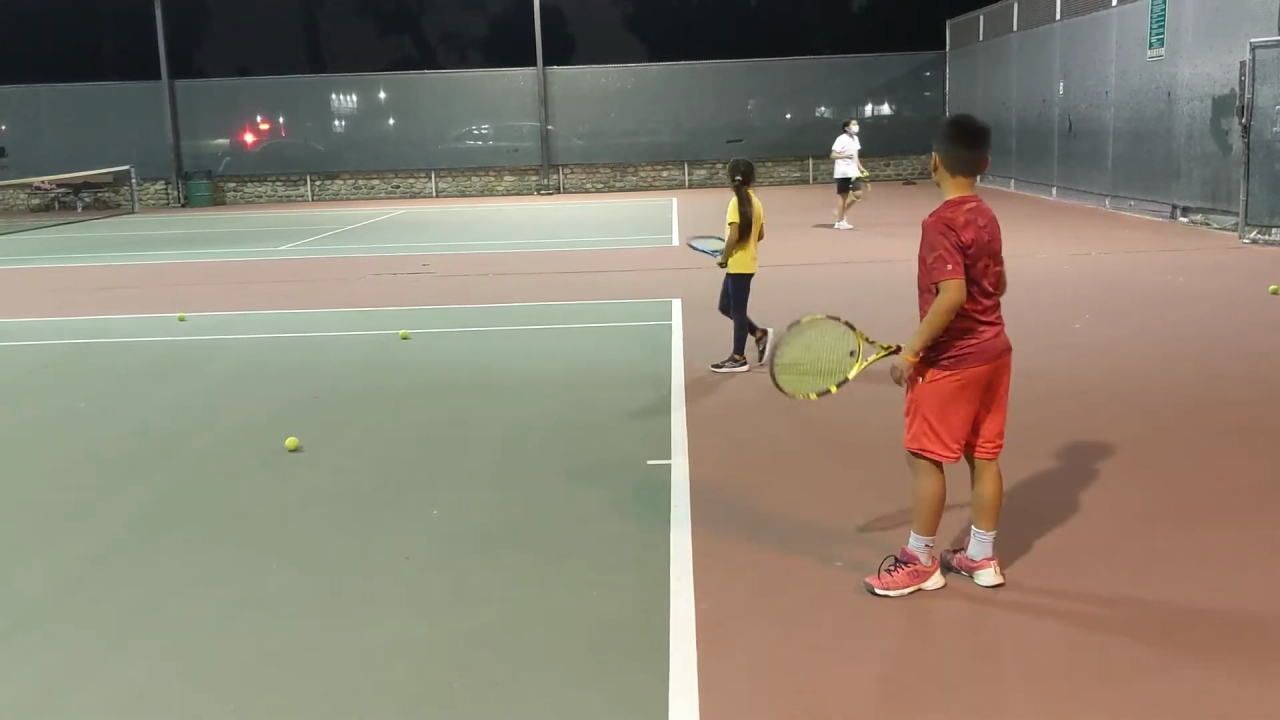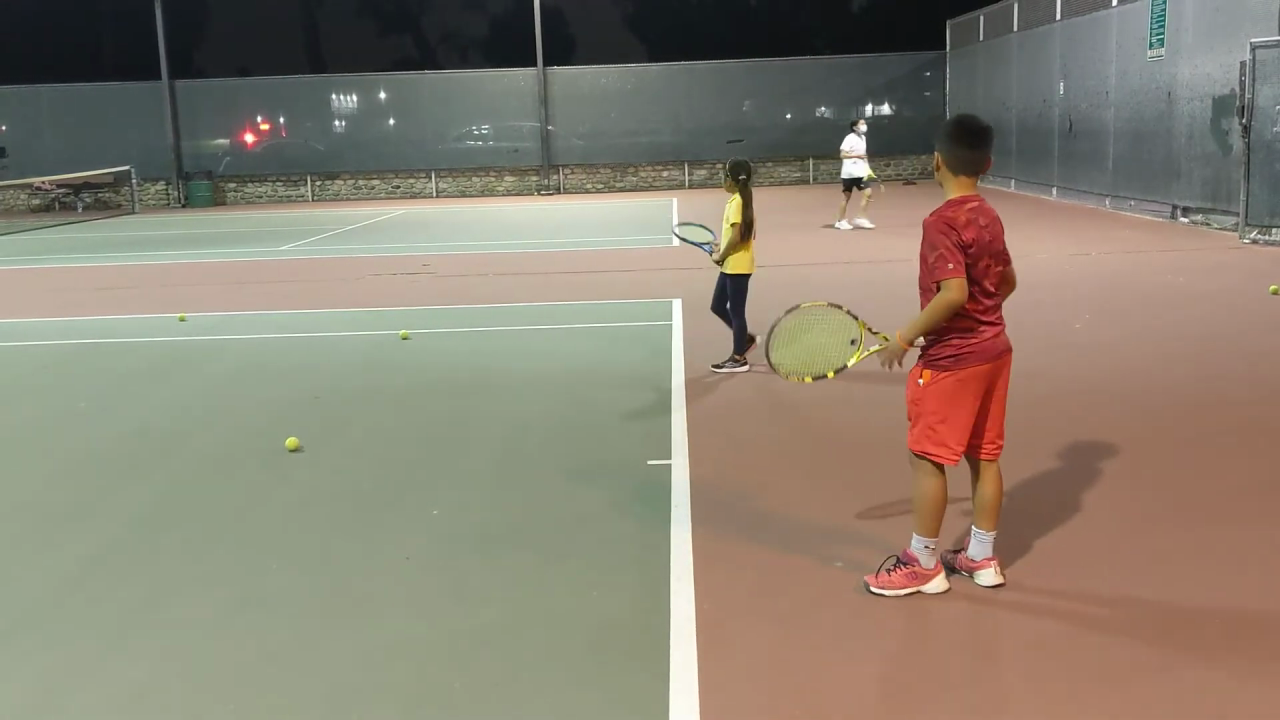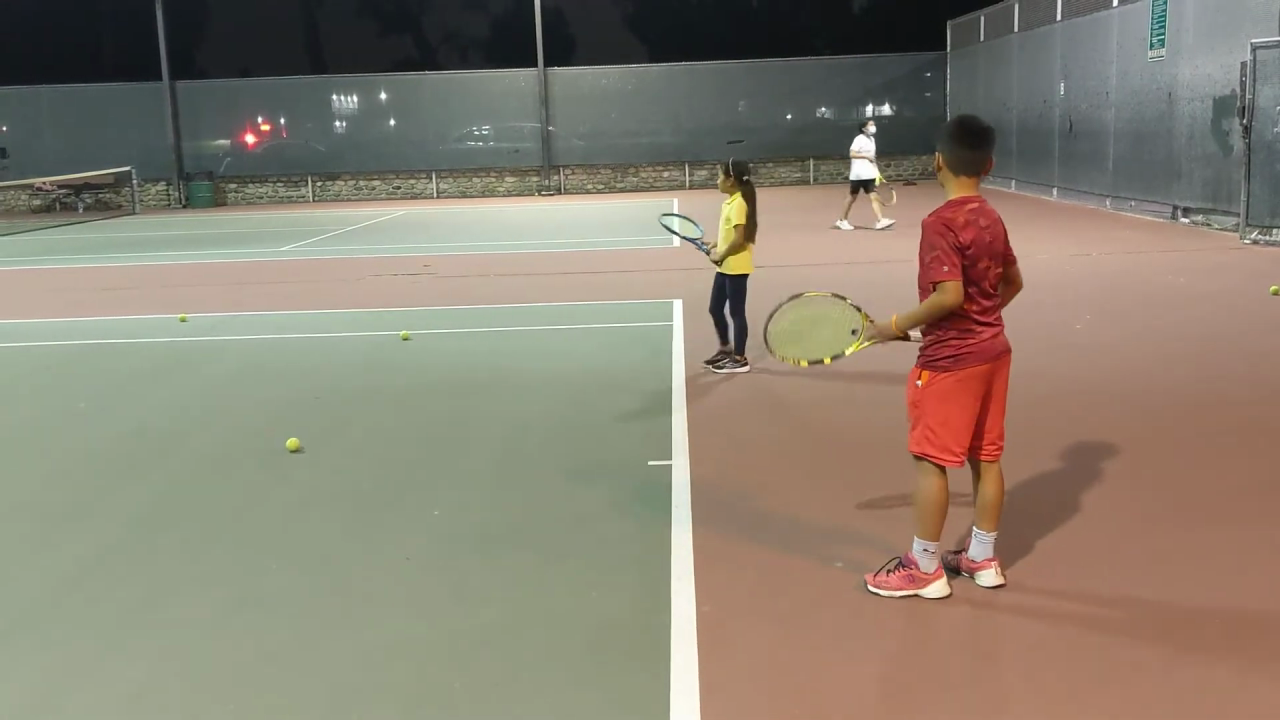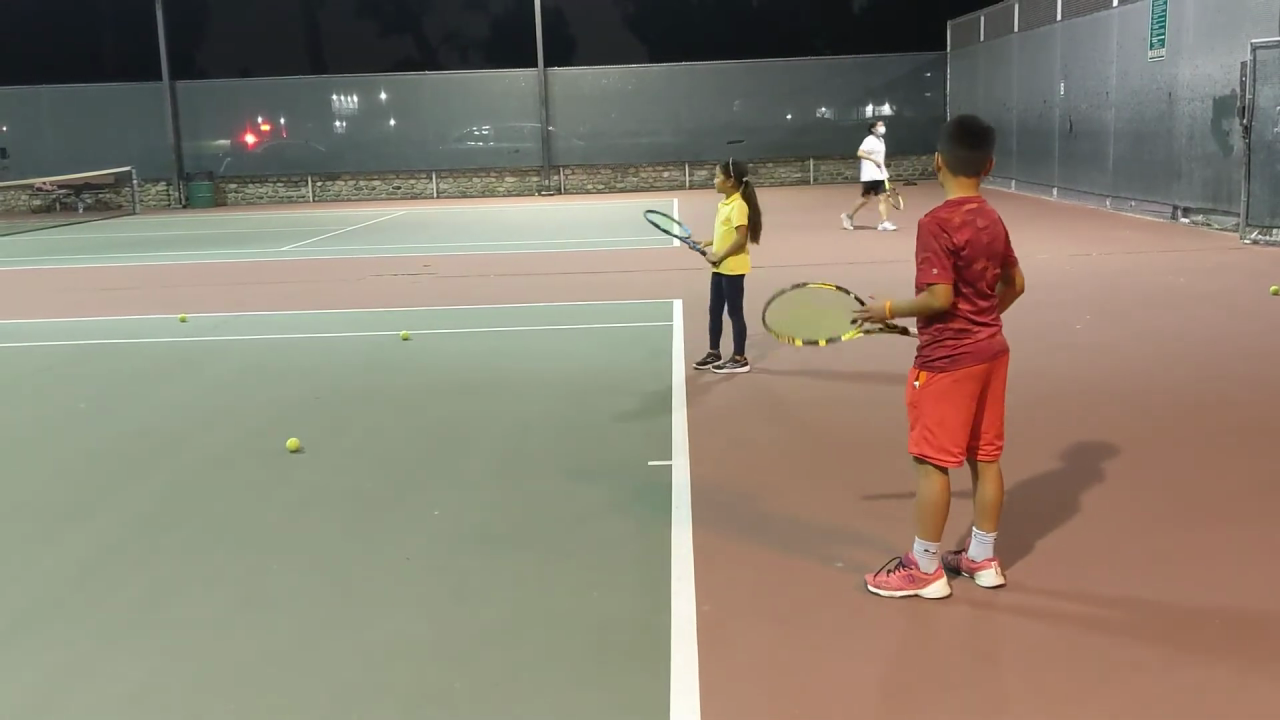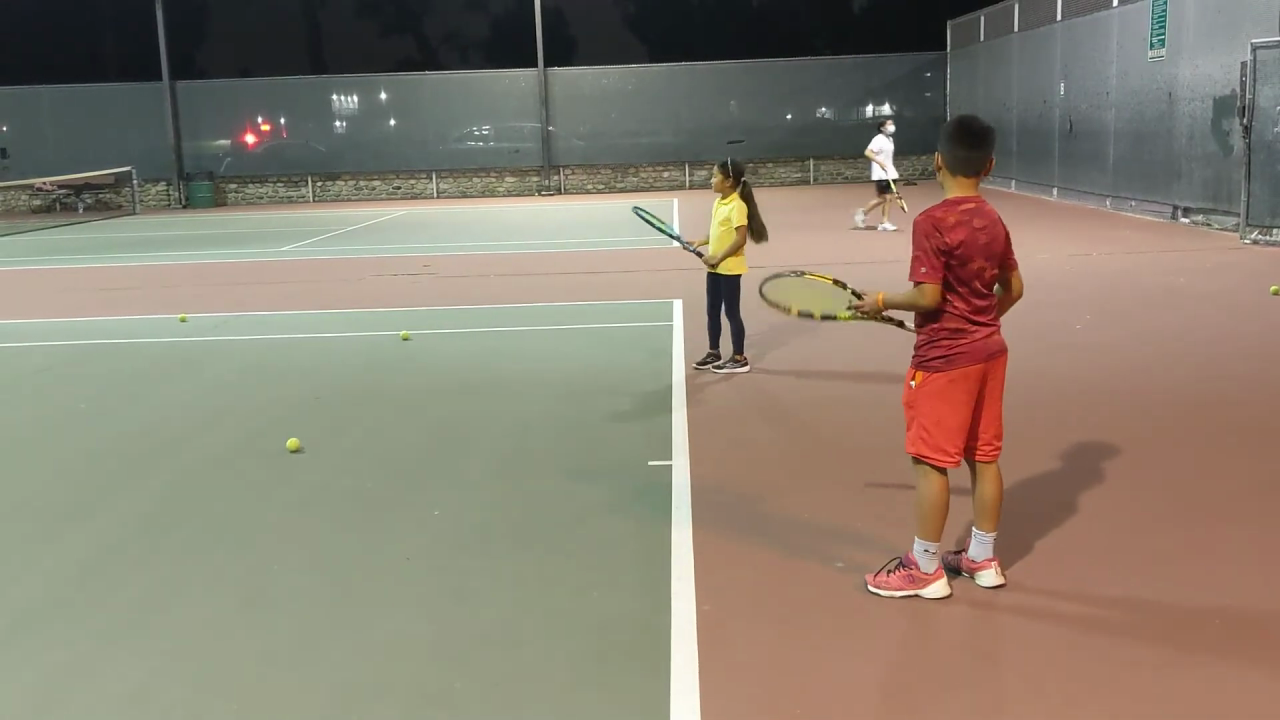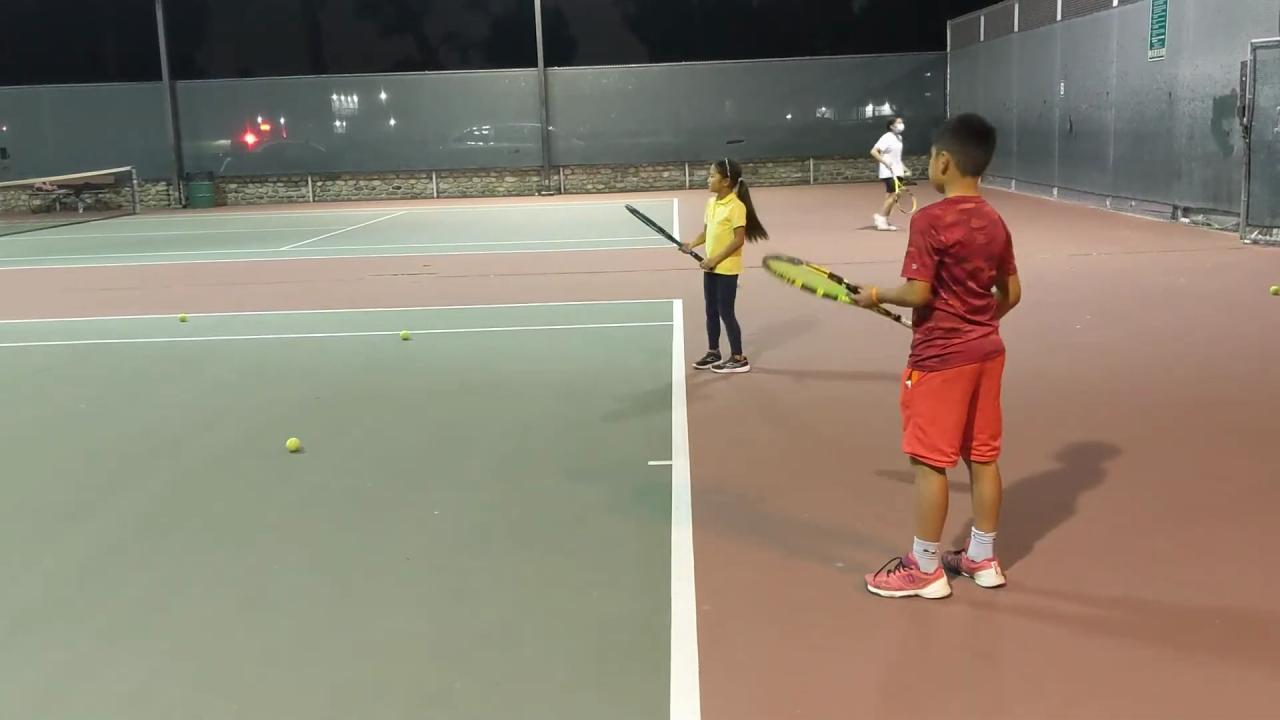
dt=0.1s
person 1, frame 1
left shoulder: (941, 223)
right shoulder: (986, 217)
left elbow: (952, 295)
left wrist: (912, 351)
left hip: (953, 359)
right hip: (993, 351)
left knee: (925, 455)
right knee: (984, 455)
left ankle: (921, 561)
right ankle: (981, 557)
person 1, frame 2
left shoulder: (942, 222)
right shoulder: (990, 218)
left elbow: (953, 294)
right elbow: (1007, 283)
left wrist: (907, 337)
left hip: (952, 359)
right hip: (993, 350)
left knee: (928, 458)
right knee: (985, 456)
left ankle: (924, 564)
right ankle: (982, 557)
person 1, frame 3
left shoulder: (940, 223)
right shoulder: (992, 219)
left elbow: (948, 296)
right elbow: (1013, 284)
left wrist: (899, 323)
left hip: (949, 359)
right hip: (992, 351)
left knee: (930, 459)
right knee: (986, 456)
left ankle: (924, 568)
right ankle: (982, 558)
person 1, frame 4
left shoulder: (937, 223)
right shoulder: (993, 220)
left elbow: (938, 298)
right elbow: (1015, 285)
left wrist: (890, 309)
left hip: (947, 359)
right hip: (991, 352)
left knee: (931, 461)
right knee: (985, 456)
left ankle: (925, 568)
right ankle: (982, 558)
person 1, frame 5
left shoulder: (932, 222)
right shoulder: (993, 221)
left elbow: (928, 297)
right elbow: (1013, 289)
left wrist: (881, 302)
left hip: (943, 359)
right hip: (989, 352)
left knee: (930, 461)
right knee: (984, 456)
left ankle: (925, 568)
right ankle: (982, 558)
person 1, frame 6
left shoulder: (930, 220)
right shoulder: (995, 222)
left elbow: (918, 293)
right elbow: (1011, 293)
left wrist: (876, 296)
left hip: (940, 358)
right hip: (987, 352)
left knee: (930, 461)
right knee: (983, 456)
left ankle: (925, 568)
right ankle: (982, 558)
person 2, frame 1
left shoulder: (737, 203)
right shoulder: (754, 202)
left elbow: (733, 236)
right elbow: (760, 235)
left wrist: (724, 257)
left hip: (739, 266)
right hip: (744, 264)
left knee: (737, 311)
right knee: (726, 307)
left ankle: (738, 358)
right ankle: (760, 334)
person 2, frame 2
left shoulder: (736, 203)
right shoulder: (744, 201)
left elbow: (736, 237)
left wrist: (721, 255)
right wrist: (723, 250)
left hip: (737, 267)
right hip: (730, 266)
left knee: (736, 312)
right knee: (717, 307)
left ankle: (739, 358)
right ankle: (746, 339)
person 2, frame 3
left shoulder: (738, 204)
right shoulder: (733, 202)
left elbow: (740, 238)
left wrist: (720, 255)
right wrist: (718, 247)
left hip: (736, 268)
right hip: (726, 267)
left knee: (736, 312)
right knee: (715, 308)
left ankle: (739, 359)
right ankle: (725, 348)
person 2, frame 4
left shoulder: (739, 206)
right shoulder: (725, 203)
left elbow: (741, 239)
left wrist: (720, 256)
right wrist: (708, 244)
left hip: (733, 268)
right hip: (720, 268)
left knee: (734, 313)
right knee: (714, 311)
left ankle: (739, 359)
right ankle: (714, 353)
person 2, frame 5
left shoulder: (738, 206)
right shoulder: (718, 203)
left elbow: (740, 239)
left wrist: (717, 258)
right wrist: (700, 243)
left hip: (729, 269)
right hip: (715, 269)
left knee: (731, 313)
right knee: (712, 311)
left ankle: (739, 359)
right ankle: (714, 353)
person 2, frame 6
left shoulder: (736, 206)
right shoulder: (711, 203)
left elbow: (738, 240)
left wrist: (715, 260)
right wrist: (691, 245)
left hip: (728, 269)
right hip: (710, 269)
left knee: (726, 313)
right knee: (711, 311)
left ankle: (738, 358)
right ankle: (714, 353)
